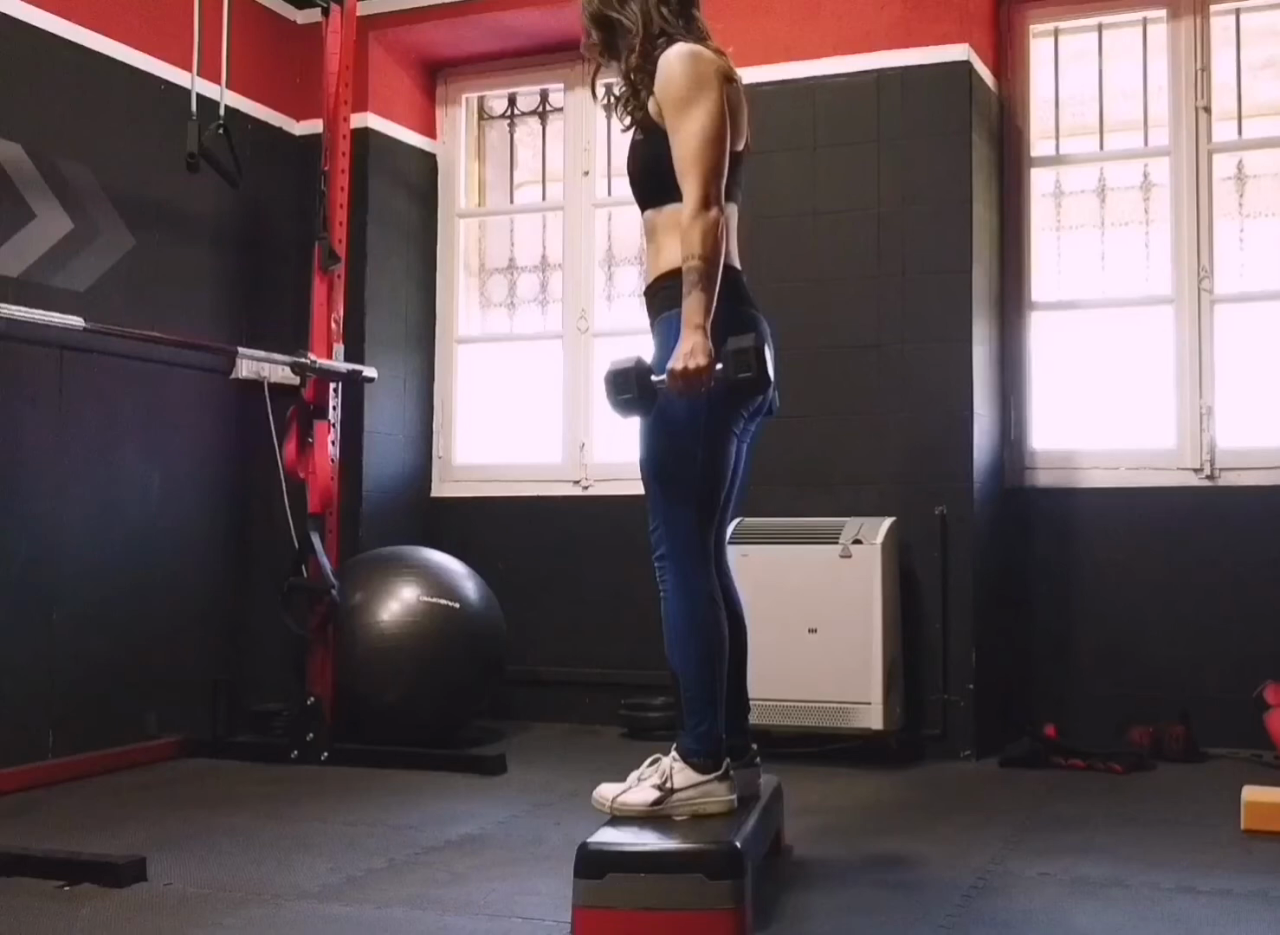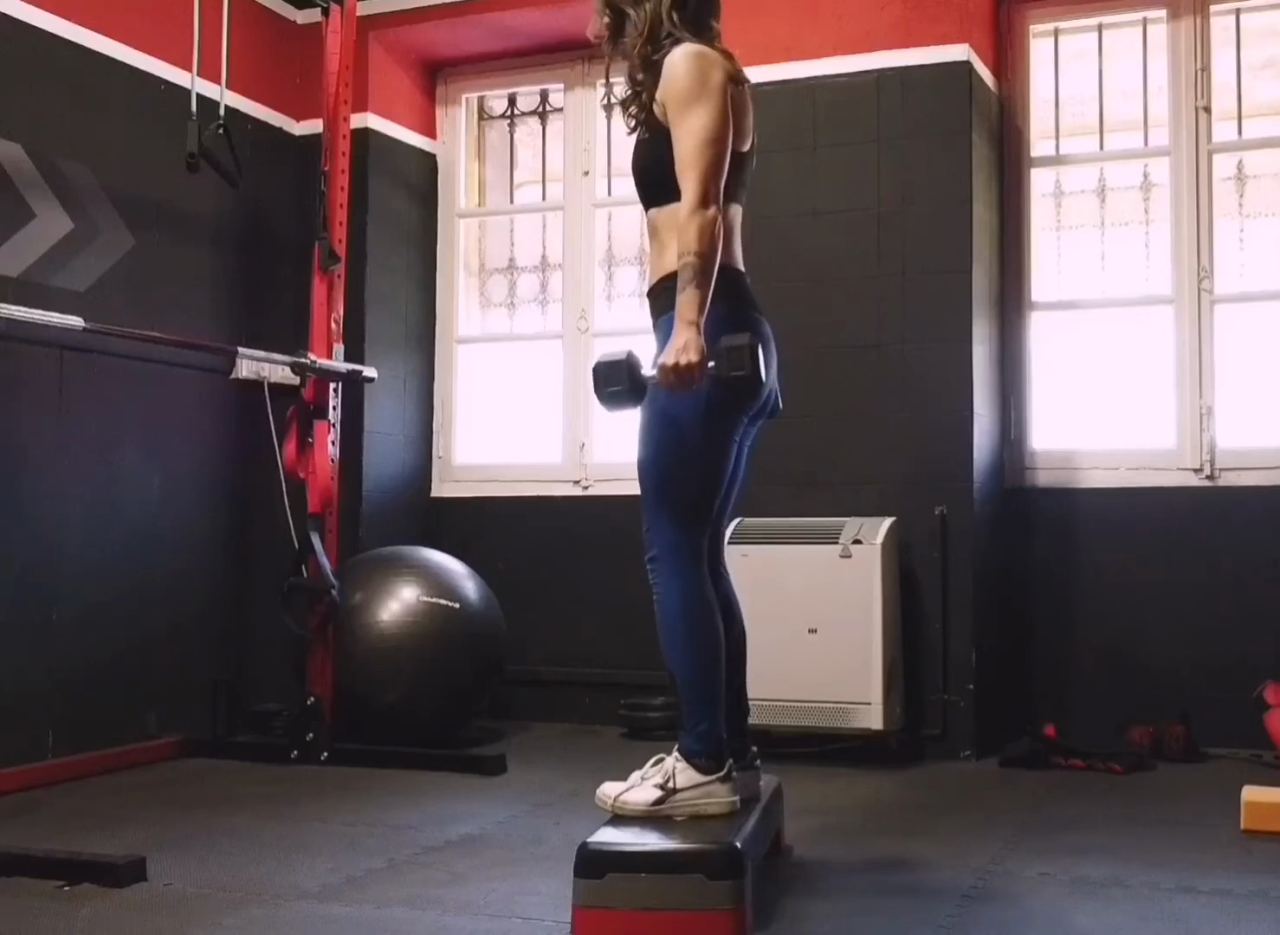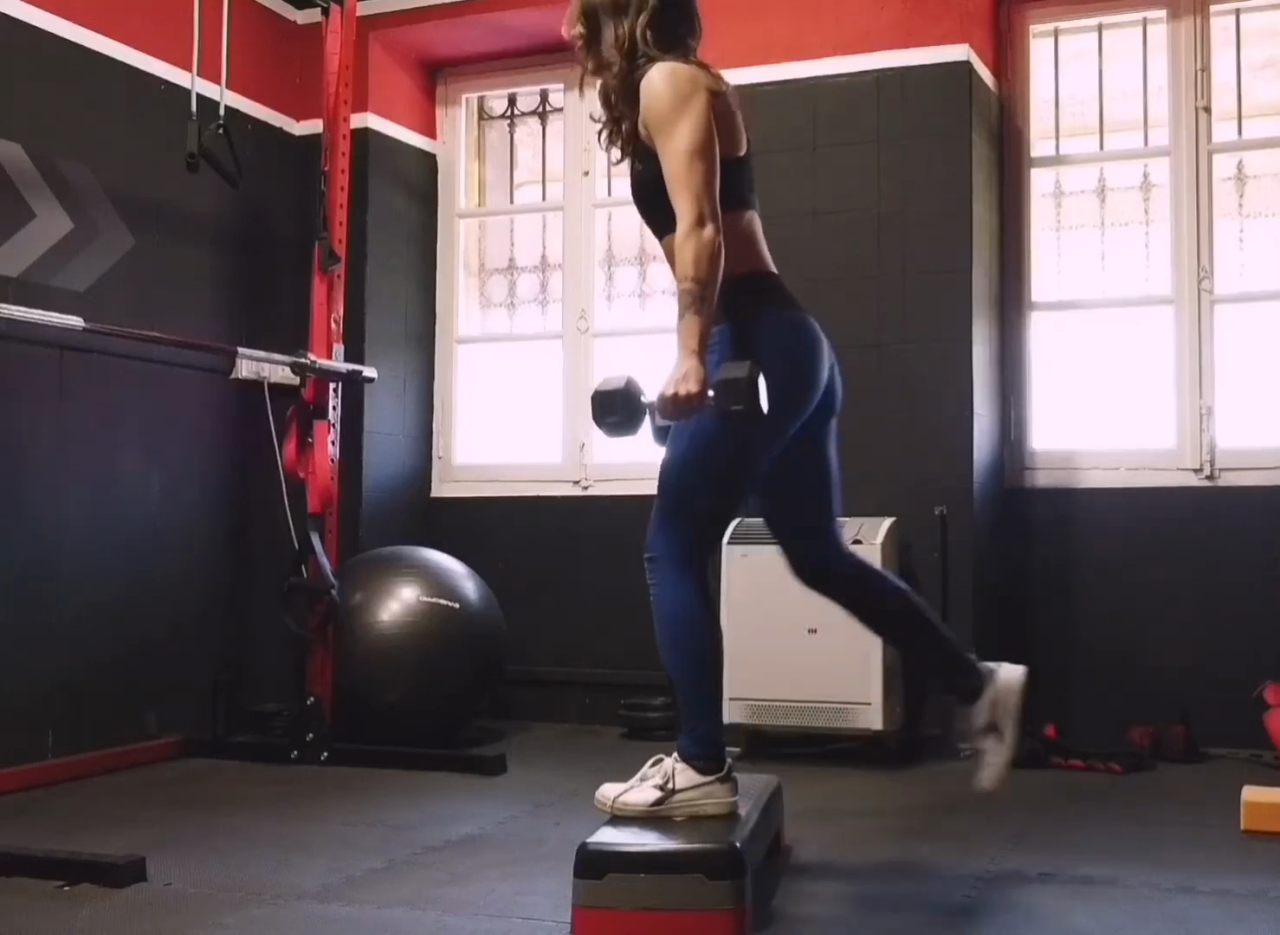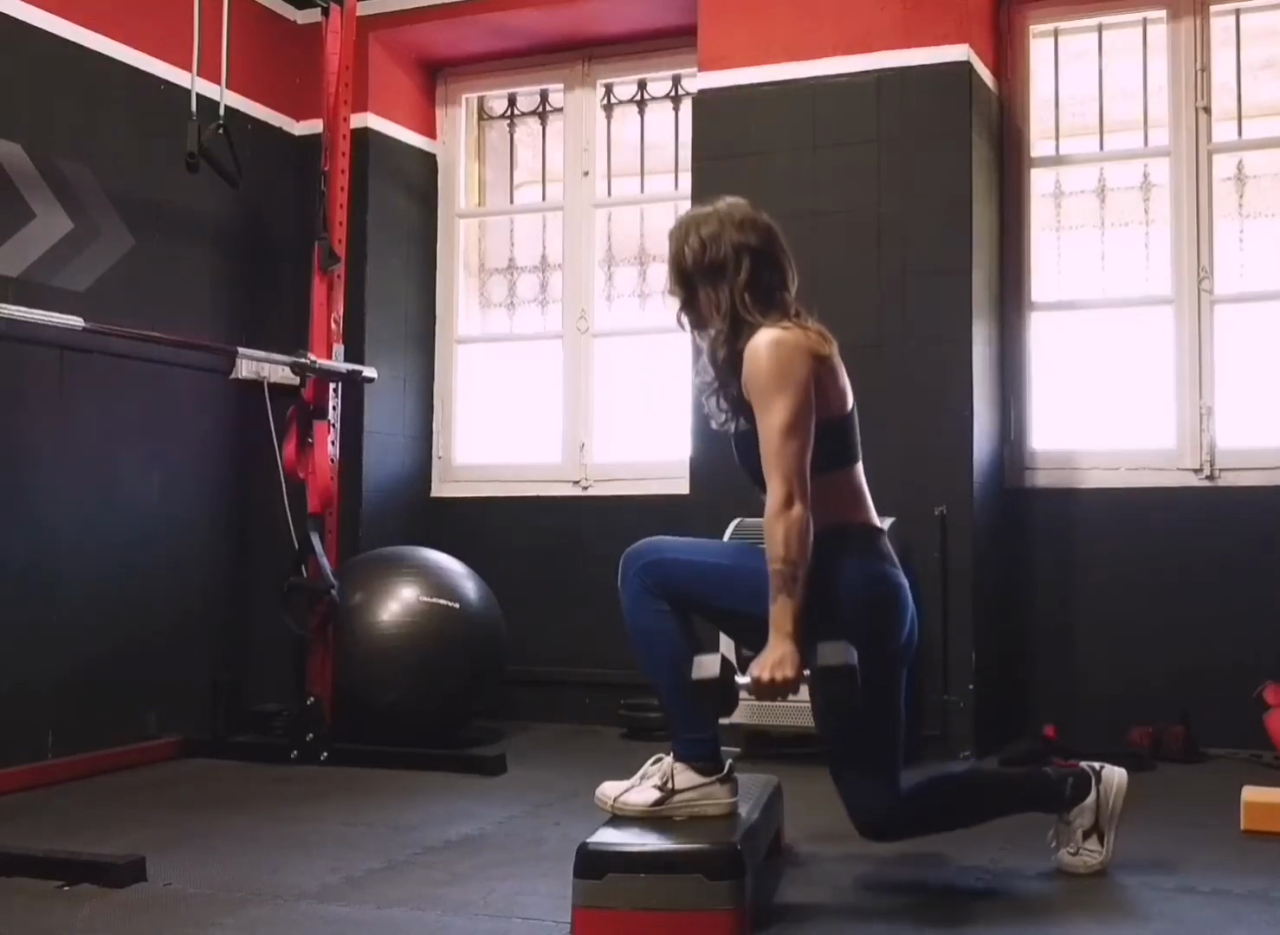
dt=0.7s
person 1, frame 1
right shoulder: (680, 74)
left elbow: (703, 208)
left wrist: (694, 332)
left hip: (702, 332)
right hip: (716, 333)
left knee: (680, 553)
right knee: (701, 554)
left ankle: (701, 764)
right ankle: (730, 750)
person 1, frame 2
right shoulder: (687, 73)
left elbow: (701, 207)
left wrist: (689, 326)
left hip: (706, 335)
right hip: (723, 337)
left knee: (673, 552)
right knee: (697, 554)
left ankle: (704, 764)
right ankle: (729, 751)
person 1, frame 3
left shoulder: (667, 82)
right shoulder: (686, 87)
left elbow: (699, 230)
left wrist: (689, 353)
right wrist: (702, 350)
left hip: (756, 344)
right hip: (785, 345)
left knee: (674, 553)
right knee: (817, 554)
left ankle: (698, 769)
right ankle: (982, 689)
person 1, frame 4
left shoulder: (772, 347)
right shoulder: (789, 340)
left elbow: (788, 504)
left wrist: (781, 636)
left hip: (843, 586)
right hip: (859, 584)
left knee: (648, 571)
right knee: (882, 808)
left ankle: (697, 772)
right ankle: (1075, 788)
